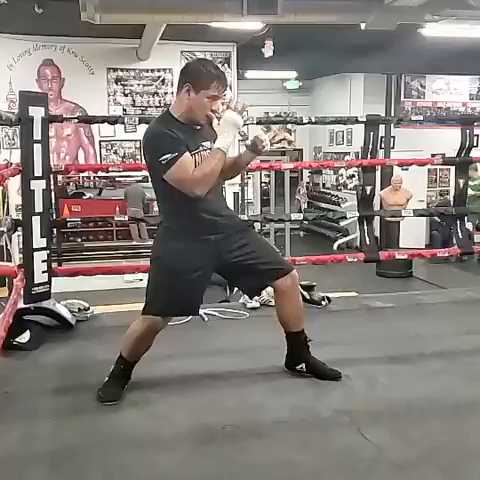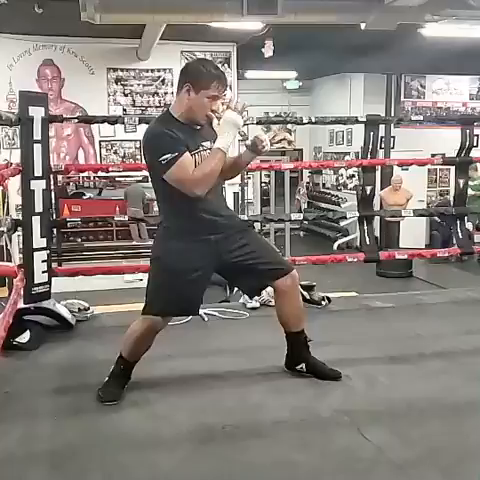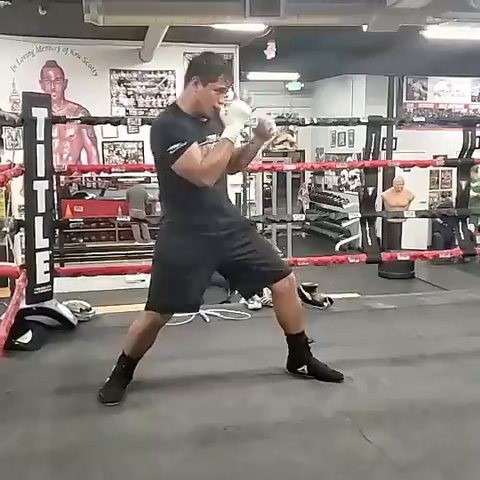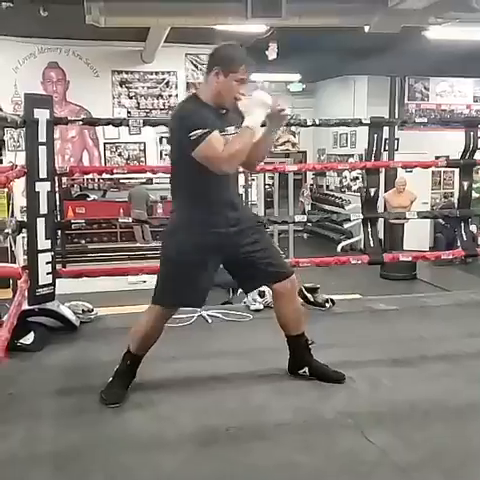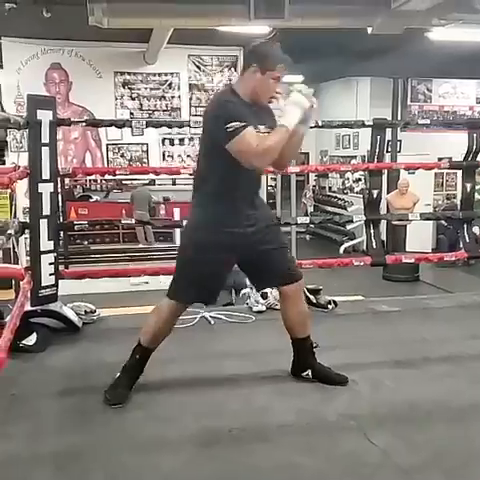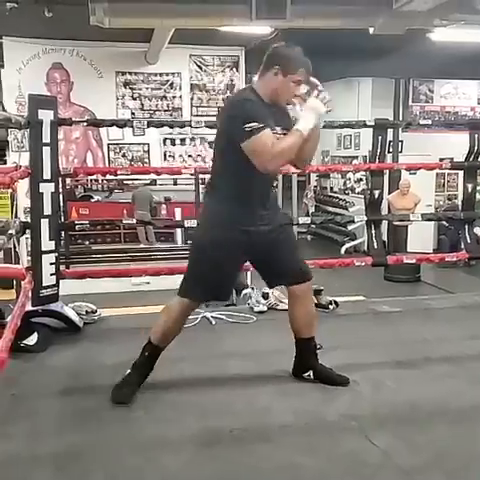
dt=0.1s
person 1, frame 1
left shoulder: (205, 124)
right shoulder: (159, 134)
right elbow: (197, 184)
left wrist: (250, 153)
right wrist: (226, 136)
left hip: (226, 228)
right hip: (183, 241)
left knee: (287, 279)
right knee: (155, 319)
left ankle: (300, 358)
right ankle: (119, 374)
person 1, frame 2
left shoulder: (205, 124)
right shoulder: (160, 135)
right elbow: (197, 184)
left wrist: (250, 154)
right wrist: (226, 136)
left hip: (226, 228)
right hip: (183, 241)
left knee: (287, 279)
right knee: (154, 319)
left ankle: (299, 357)
right ankle: (119, 374)
person 1, frame 3
left shoulder: (212, 116)
right shoulder: (167, 126)
right elbow: (205, 174)
left wrist: (257, 141)
right wrist: (234, 129)
left hip: (228, 224)
right hip: (185, 236)
left knee: (285, 282)
right knee: (157, 313)
left ankle: (301, 359)
right ankle: (120, 374)
person 1, frame 4
left shoulder: (229, 109)
right shoulder: (187, 115)
left elbow: (248, 161)
right elbow: (224, 162)
left wrist: (271, 128)
right wrist: (253, 119)
left hip: (236, 220)
right hip: (194, 229)
left knee: (286, 283)
right knee: (162, 309)
left ankle: (301, 360)
right ankle: (123, 374)
person 1, frame 5
left shoulder: (263, 109)
right shoulder: (225, 106)
left elbow: (283, 160)
right elbow: (257, 157)
left wrist: (300, 117)
right wrist: (293, 118)
left hip: (255, 218)
right hip: (212, 222)
left knee: (293, 286)
right knee: (178, 301)
left ankle: (305, 363)
right ankle: (130, 372)
person 1, frame 6
left shoulder: (279, 110)
right shoulder: (242, 106)
left elbow: (301, 161)
right elbow: (271, 160)
left wrist: (315, 121)
right wrist: (306, 120)
left hip: (268, 217)
right hip: (226, 220)
left knee: (302, 286)
right knee: (188, 300)
left ankle: (307, 363)
right ankle: (139, 370)
